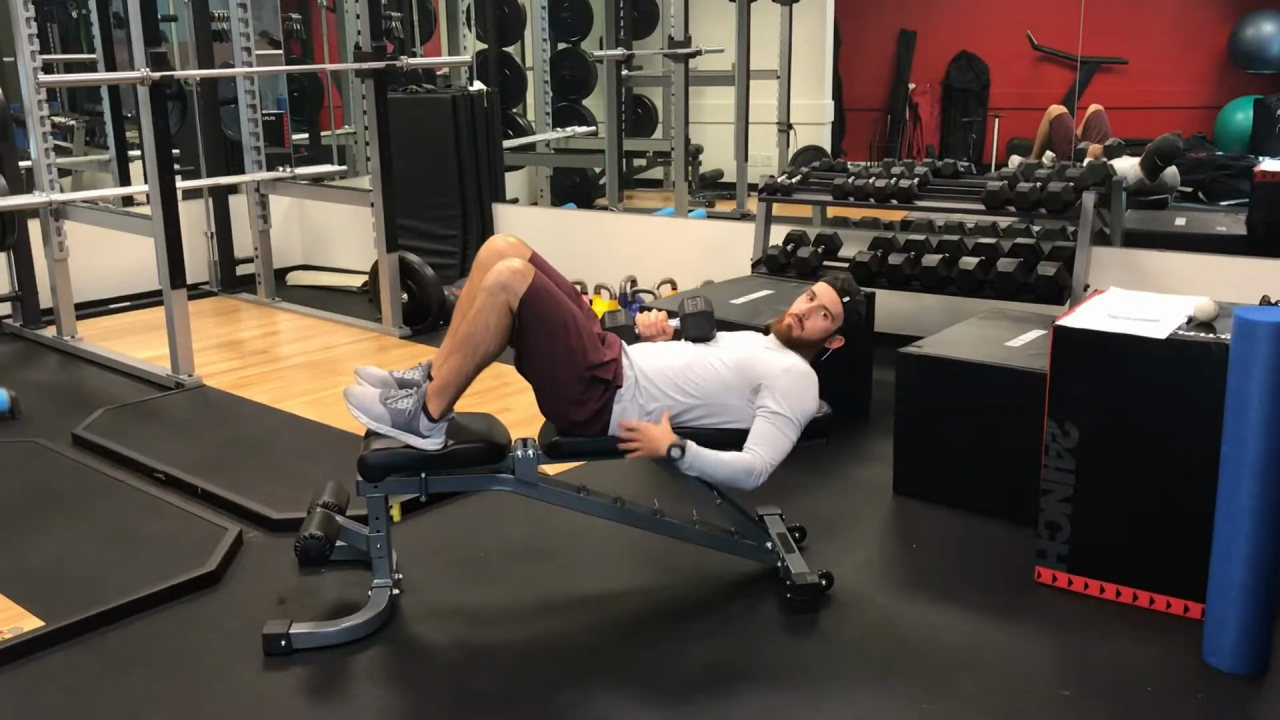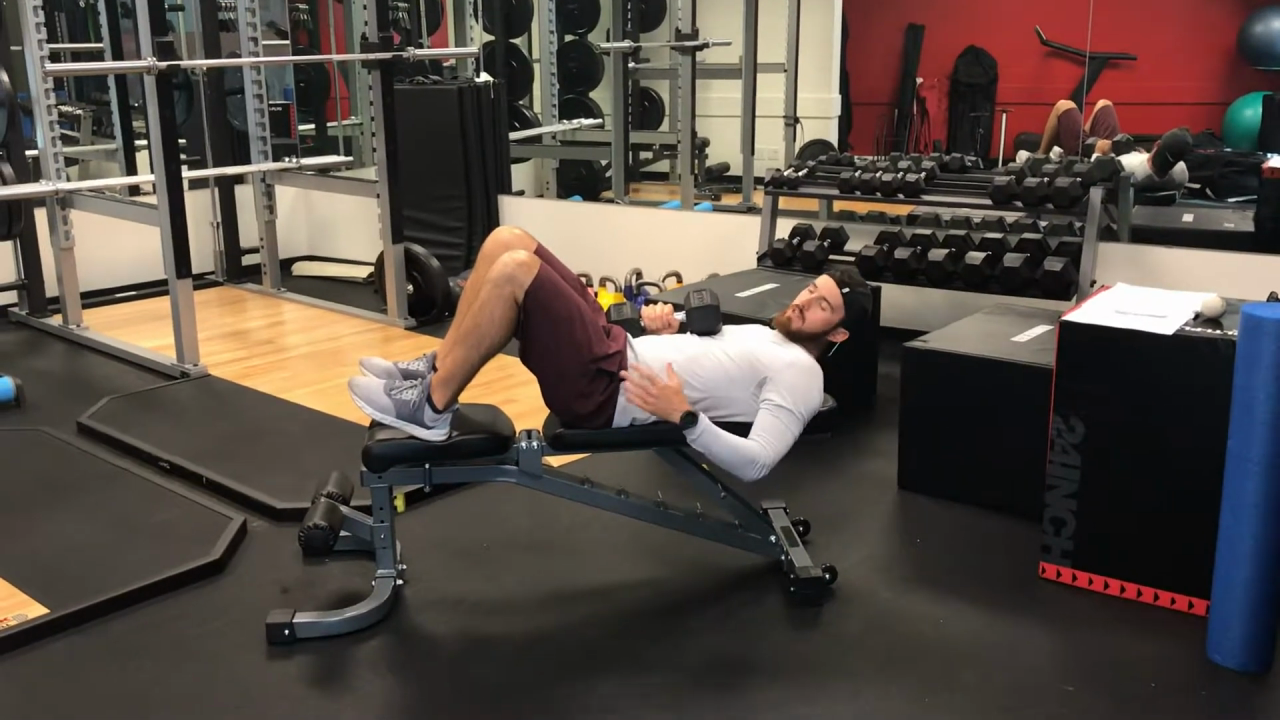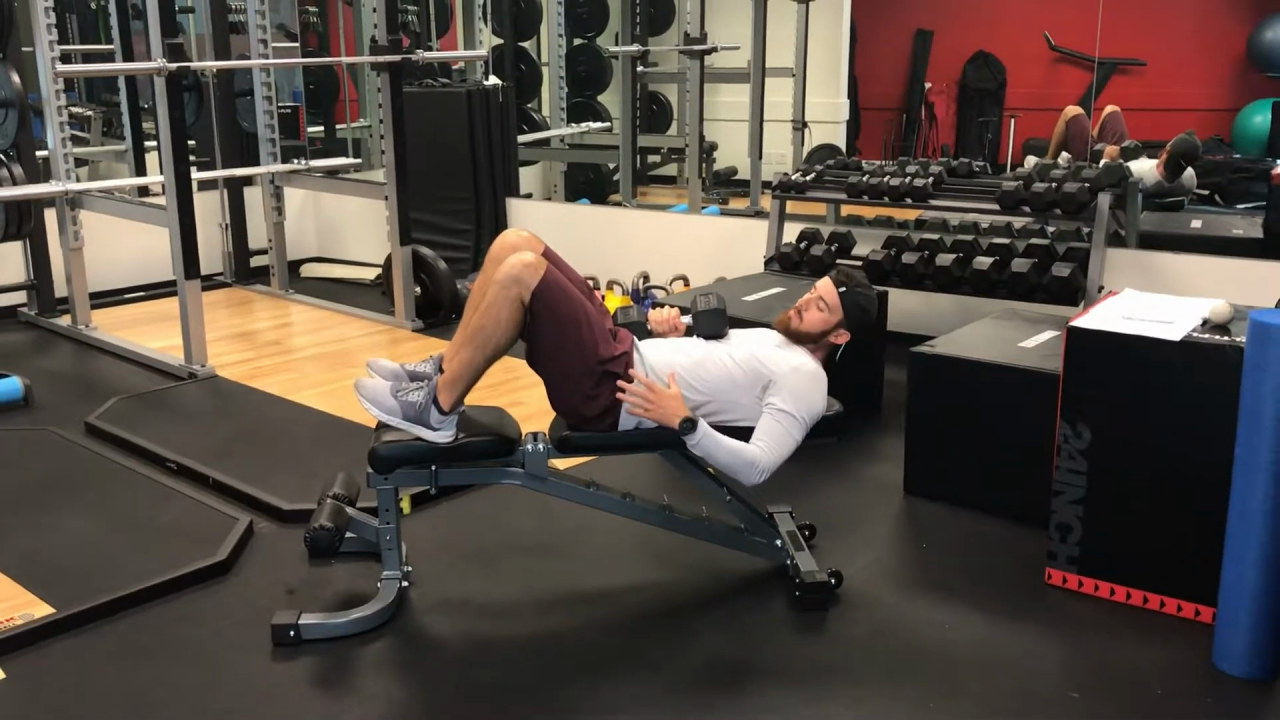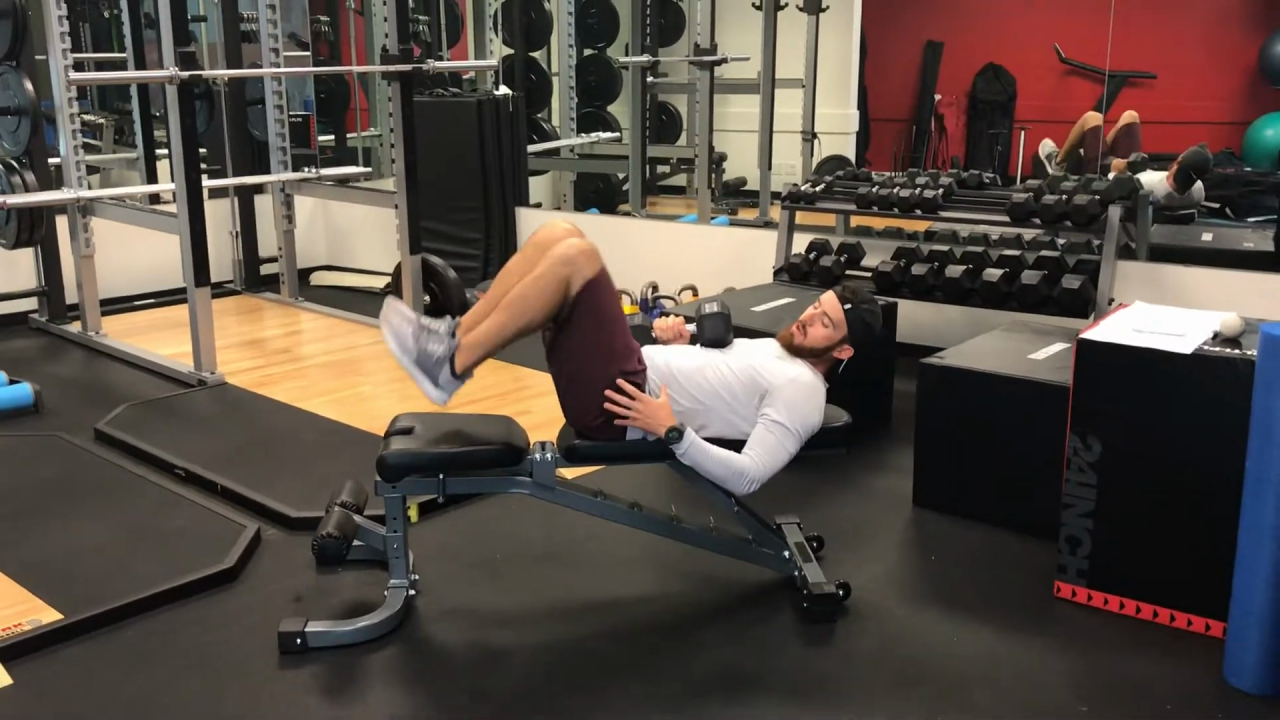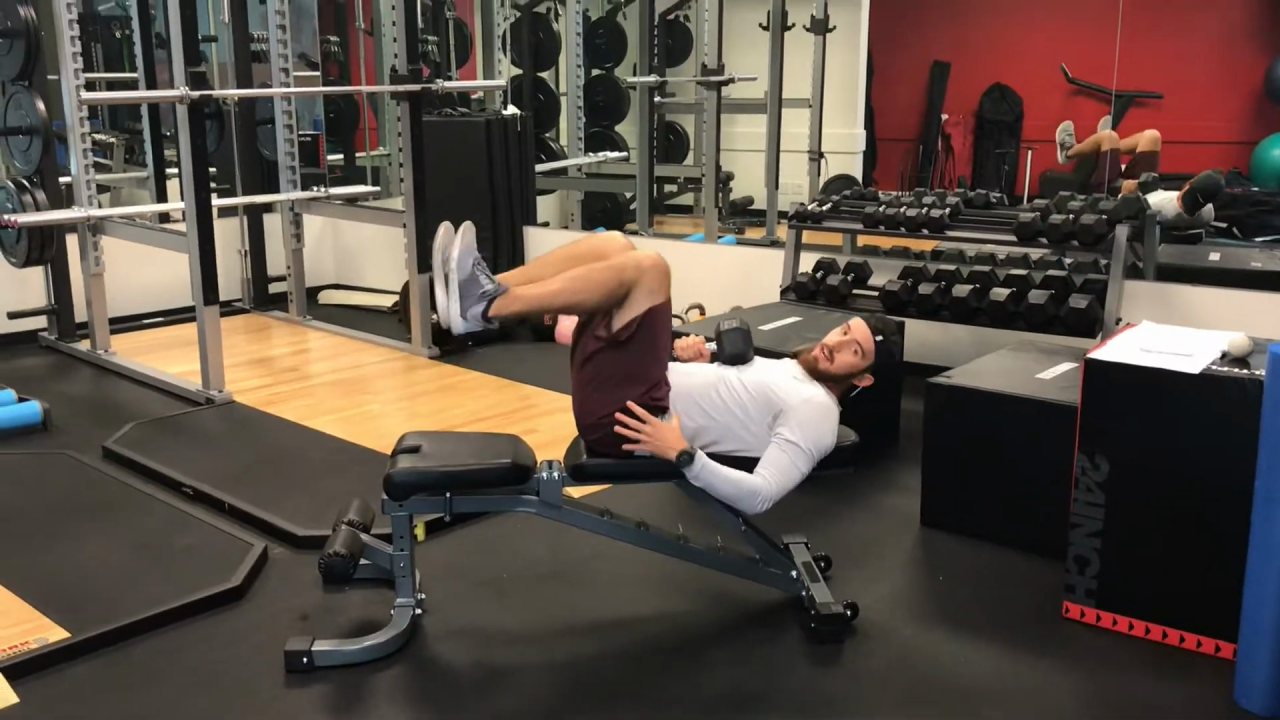
dt=0.5s
person 1, frame 1
left shoulder: (795, 382)
right shoulder: (758, 343)
left elbow: (753, 469)
left wrist: (674, 448)
right wrist: (659, 333)
left hip: (603, 399)
right hip: (614, 363)
left knee: (510, 278)
right knee: (504, 249)
left ankle: (426, 415)
right ankle: (431, 378)
person 1, frame 2
left shoulder: (798, 375)
right shoulder: (763, 337)
left elbow: (755, 461)
left wrist: (684, 415)
right wrist: (664, 330)
left hip: (606, 394)
right hip: (617, 353)
left knee: (514, 270)
right knee: (507, 241)
left ankle: (431, 405)
right ankle: (436, 368)
person 1, frame 3
left shoulder: (802, 380)
right shoulder: (771, 341)
left elbow: (756, 466)
left wrist: (685, 422)
right wrist: (673, 332)
left hip: (612, 397)
right hip: (624, 356)
left knee: (521, 272)
right knee: (515, 244)
left ankle: (438, 407)
right ankle: (443, 370)
person 1, frame 4
left shoulder: (800, 392)
right shoulder: (776, 352)
left elbow: (747, 476)
left wrist: (672, 431)
right wrist: (678, 342)
left hip: (615, 404)
right hip: (634, 369)
left knee: (572, 259)
right knee: (557, 235)
left ankle: (450, 368)
right ankle: (451, 339)
person 1, frame 5
left shoulder: (814, 413)
right shoulder: (788, 372)
left elbow: (760, 495)
left wrist: (683, 455)
right wrist: (697, 357)
left hip: (628, 419)
right hip: (642, 397)
left knee: (648, 267)
right knee: (615, 246)
left ankle: (482, 306)
right ankle: (487, 290)
